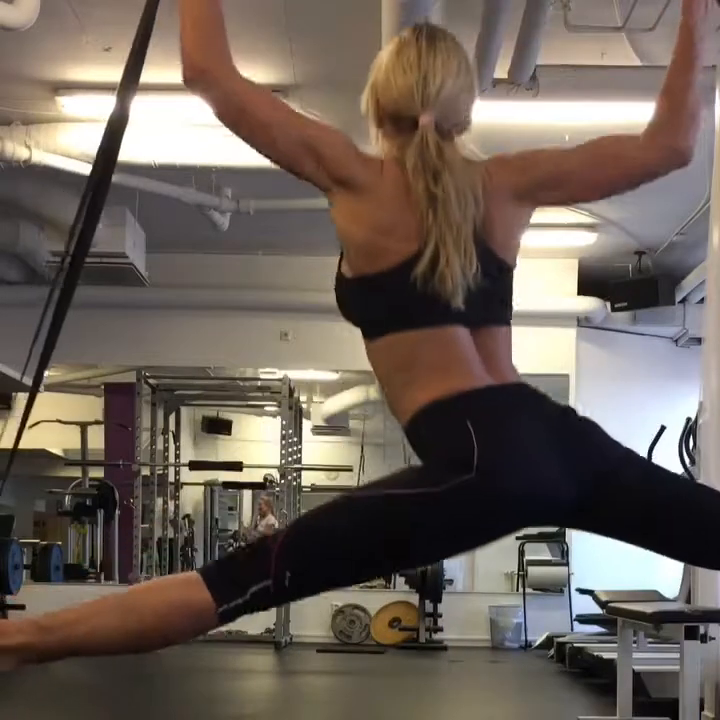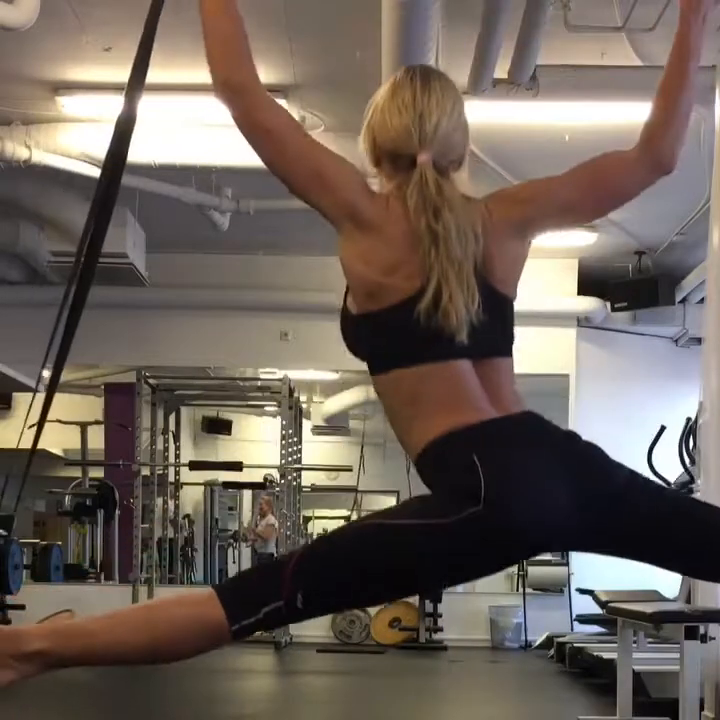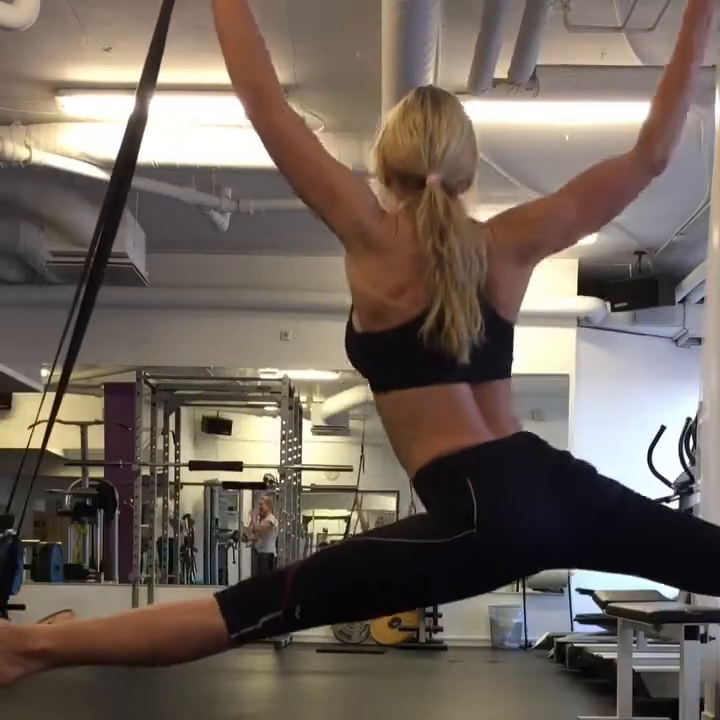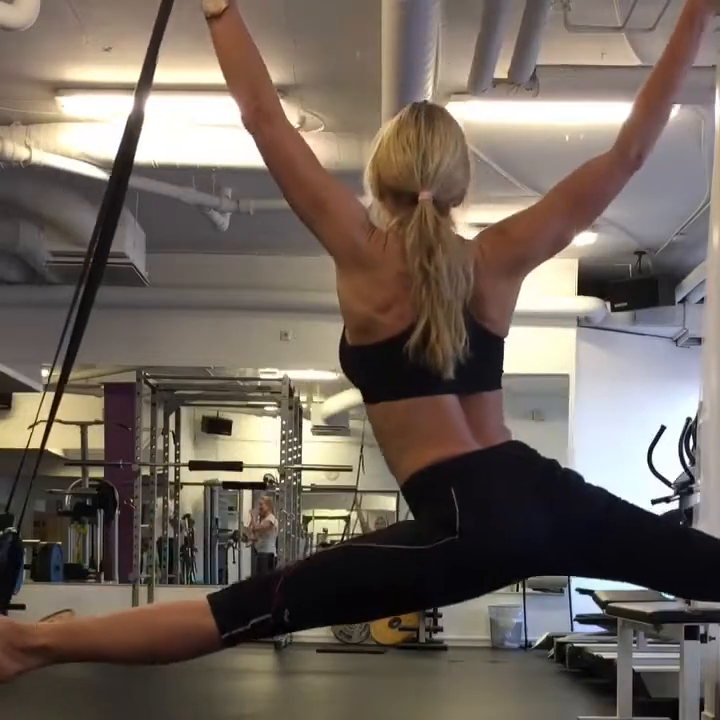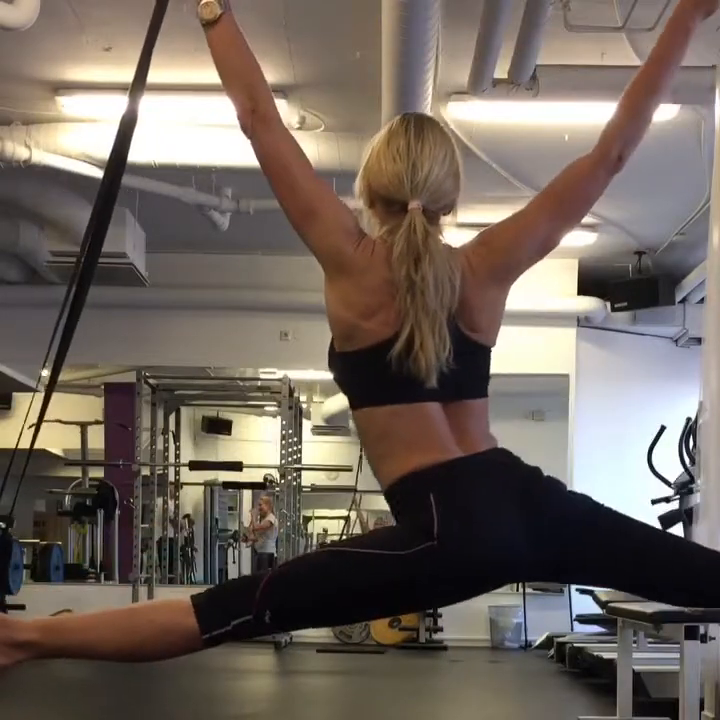
dt=0.2s
person 1, frame 1
left shoulder: (357, 182)
right shoulder: (505, 187)
left elbow: (210, 78)
left hip: (480, 463)
right hip: (560, 442)
left knee: (244, 578)
person 1, frame 2
left shoulder: (365, 220)
right shoulder: (504, 221)
left elbow: (241, 94)
right elbow: (656, 154)
left hip: (486, 492)
right hip: (566, 468)
left knee: (256, 599)
person 1, frame 3
left shoulder: (375, 242)
right shoulder: (510, 245)
left elbow: (265, 104)
right elbow: (650, 156)
left hip: (483, 512)
right hip: (563, 487)
left knee: (258, 608)
person 1, frame 4
left shoulder: (364, 257)
right shoulder: (500, 261)
left elbow: (263, 116)
right elbow: (628, 153)
left hip: (467, 521)
right hip: (551, 495)
left knee: (250, 611)
person 1, frame 5
left shoulder: (351, 264)
right shoulder: (485, 270)
left elbow: (260, 121)
right elbow: (610, 153)
left hip: (449, 528)
right hip: (533, 503)
left knee: (229, 612)
